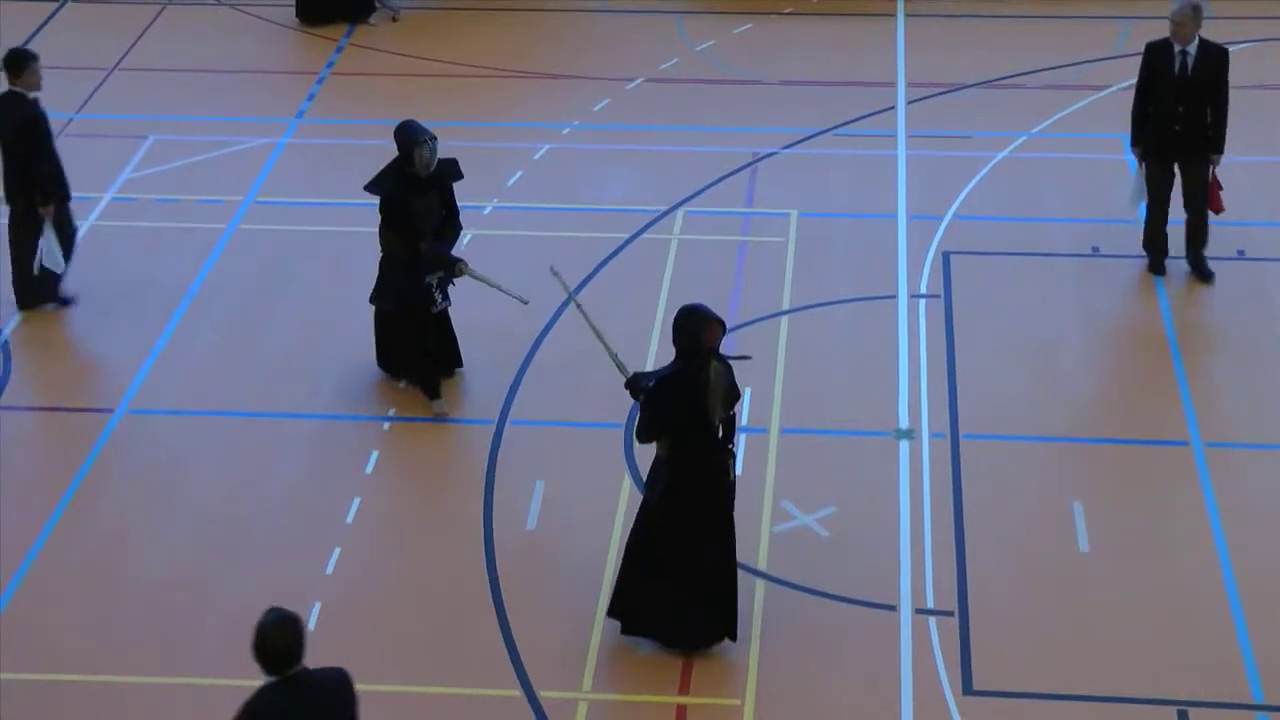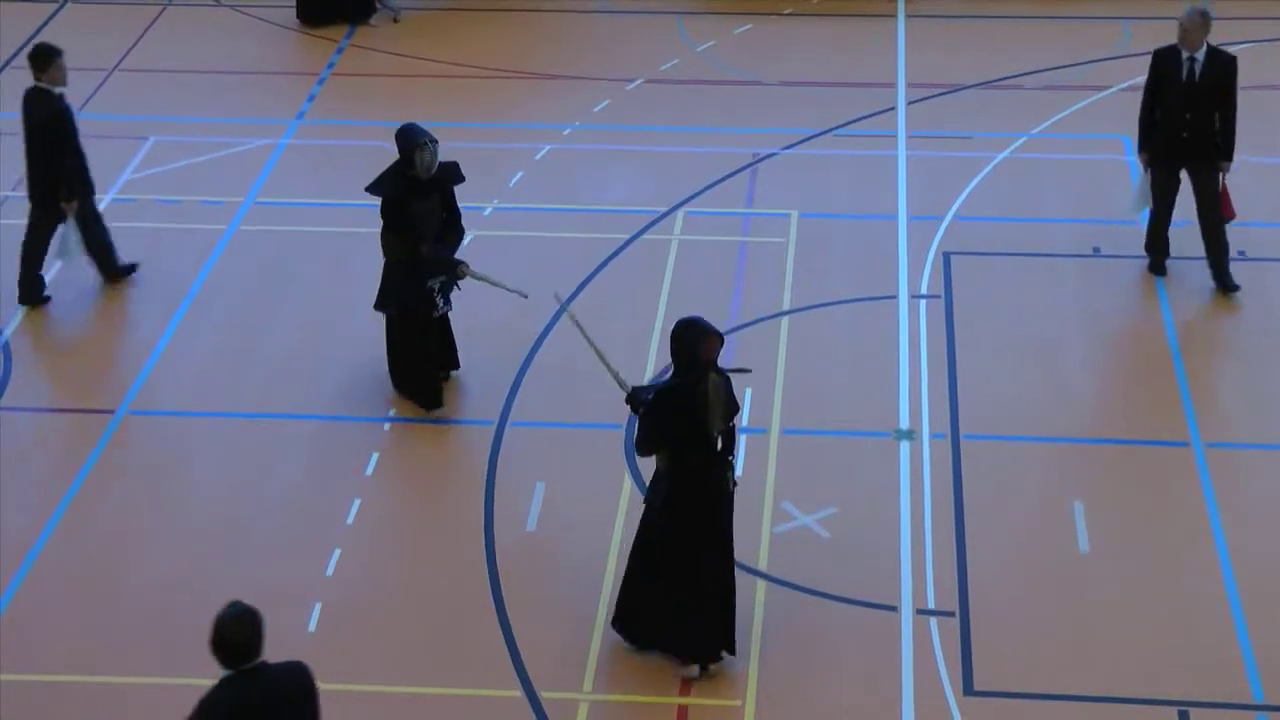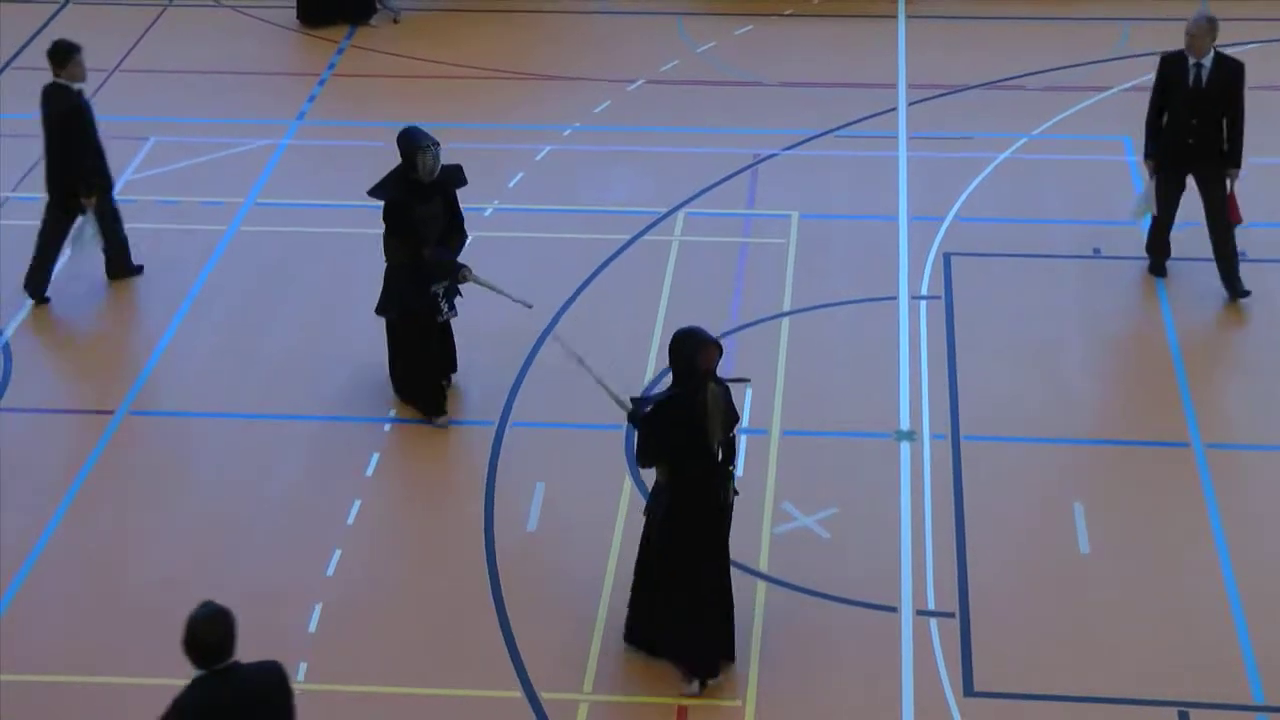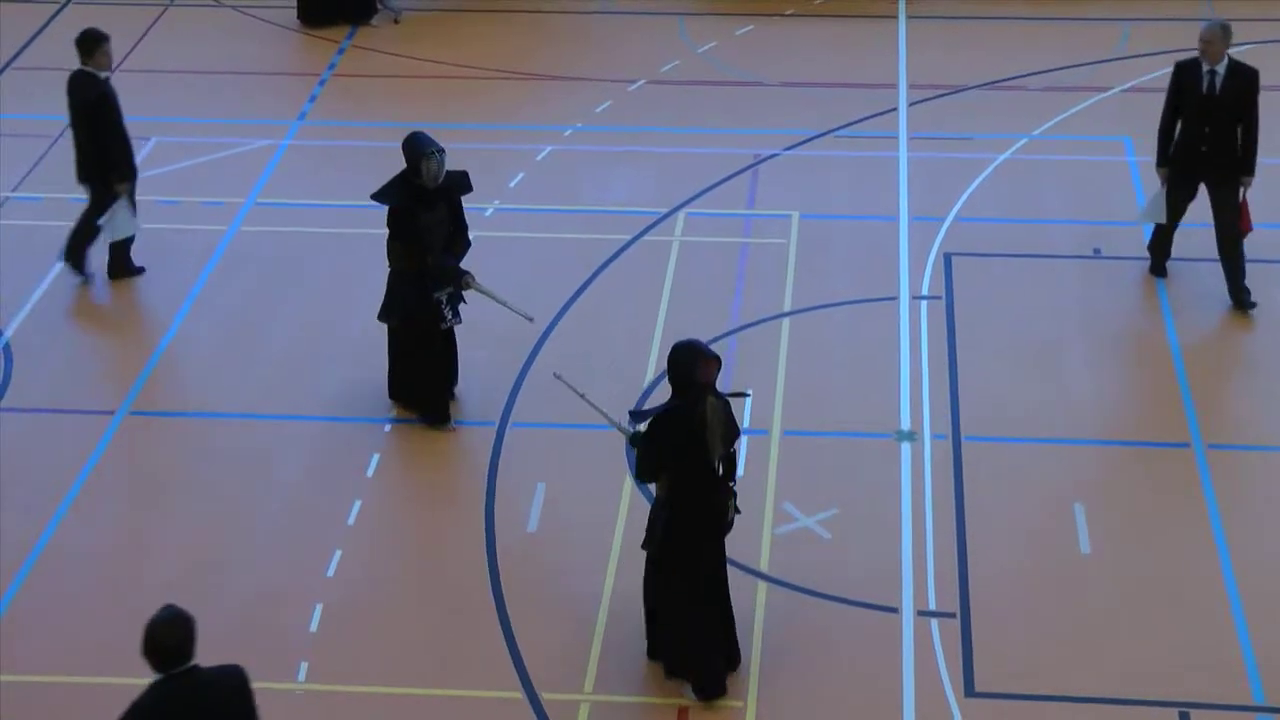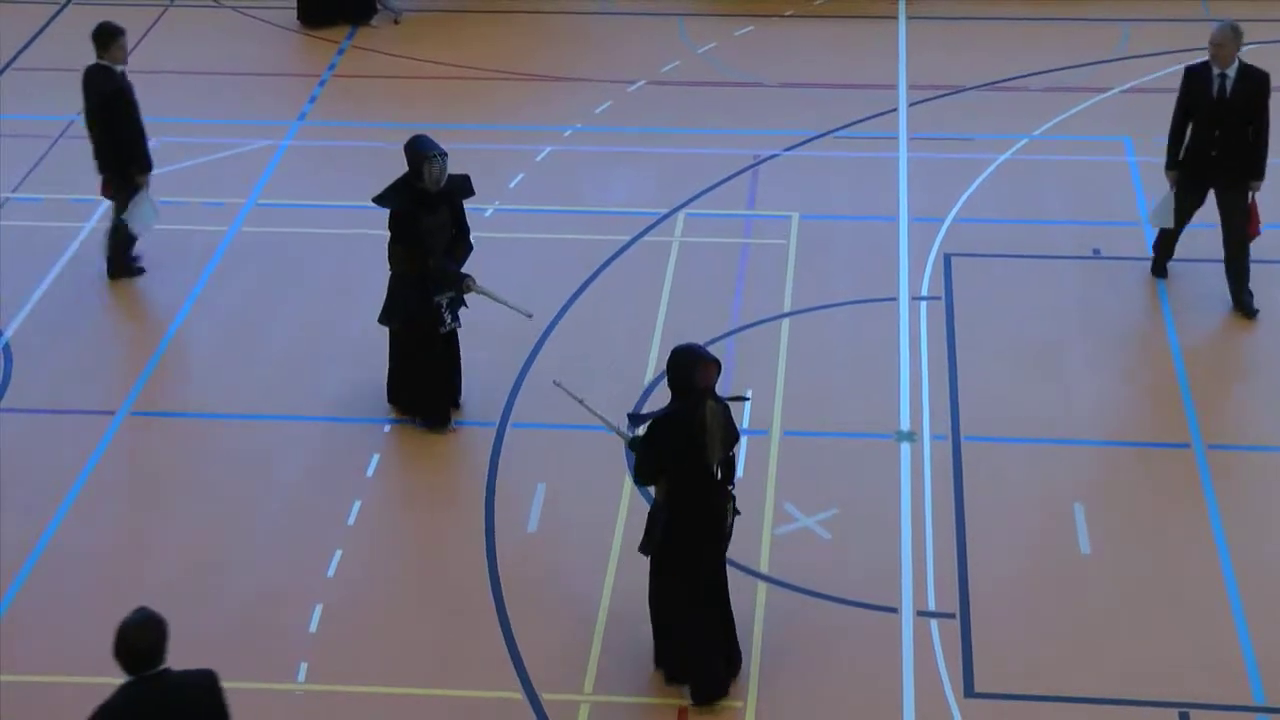
dt=0.1s
person 1, frame 1
left shoulder: (669, 383)
right shoulder: (720, 371)
left elbow: (646, 433)
left wrist: (644, 396)
left hip: (682, 476)
right hip: (717, 472)
left knee: (672, 550)
right knee: (711, 548)
left ankle: (691, 634)
right ankle: (710, 626)
person 1, frame 2
left shoulder: (667, 396)
right shoulder: (719, 384)
left elbow: (645, 446)
left wrist: (643, 410)
left hip: (681, 489)
right hip: (716, 484)
left knee: (673, 563)
right knee: (710, 560)
left ankle: (696, 650)
right ankle: (710, 642)
person 1, frame 3
left shoulder: (667, 407)
right shoulder: (719, 394)
left elbow: (645, 457)
left wrist: (642, 425)
left hip: (682, 500)
right hip: (716, 494)
left knee: (680, 576)
right knee: (709, 570)
left ankle: (700, 665)
right ankle: (713, 653)
person 1, frame 4
left shoulder: (666, 420)
right shoulder: (718, 407)
left elbow: (645, 472)
left wrist: (641, 444)
left hip: (682, 513)
right hip: (717, 506)
left knee: (685, 589)
right knee: (706, 581)
left ankle: (706, 678)
right ankle: (719, 658)
person 1, frame 5
left shoulder: (666, 424)
right shoulder: (718, 410)
left elbow: (644, 475)
left wrist: (641, 447)
left hip: (681, 518)
right hip: (716, 511)
left knee: (684, 596)
right knee: (708, 588)
left ankle: (705, 679)
right ankle: (718, 664)
person 2, frame 1
left shoulder: (439, 176)
right shoulder: (394, 191)
left elbow: (452, 220)
right elbow: (412, 239)
left wrist: (442, 252)
right wrist: (449, 262)
left hip: (432, 261)
right hip: (403, 266)
left knee: (434, 315)
right knee: (410, 323)
left ankle: (437, 367)
right ankle: (428, 388)
person 2, frame 2
left shoulder: (441, 180)
right shoulder: (395, 194)
left elbow: (454, 223)
right elbow: (413, 242)
left wrist: (444, 256)
right wrist: (450, 264)
left hip: (434, 265)
right hip: (405, 269)
left knee: (435, 319)
right knee: (414, 329)
left ankle: (436, 369)
right ankle: (428, 395)
person 2, frame 3
left shoulder: (443, 183)
right shoulder: (398, 197)
left elbow: (457, 227)
right elbow: (415, 246)
left wrist: (446, 258)
right wrist: (454, 267)
left hip: (437, 269)
right hip: (407, 275)
left knee: (438, 329)
right knee: (416, 337)
left ankle: (438, 376)
right ankle: (430, 402)
person 2, frame 4
left shoulder: (448, 189)
right shoulder: (402, 203)
left elbow: (461, 234)
right elbow: (418, 252)
left wrist: (451, 266)
right wrist: (457, 273)
left hip: (440, 275)
right hip: (411, 281)
left knee: (442, 335)
right knee: (417, 343)
left ankle: (440, 388)
right ankle: (432, 409)
person 2, frame 5
left shoulder: (450, 192)
right shoulder: (404, 205)
left elbow: (463, 238)
right elbow: (419, 255)
left wrist: (451, 269)
right wrist: (457, 277)
left hip: (442, 280)
right hip: (412, 285)
left knee: (445, 343)
right knee: (418, 348)
left ankle: (441, 400)
right ankle: (430, 410)
person 3, frame 1
left shoulder: (1216, 56)
right shoulder: (1154, 51)
left elbow: (1220, 104)
right elbow: (1141, 98)
left wrist: (1217, 147)
right wrist: (1137, 141)
left hip: (1197, 143)
right hip: (1159, 141)
left knee: (1198, 205)
right knee: (1157, 203)
left ankle: (1197, 259)
right ankle: (1155, 254)
person 3, frame 2
left shoulder: (1224, 63)
right shoulder: (1162, 57)
left elbow: (1228, 112)
right elbow: (1149, 104)
left wrist: (1226, 154)
right wrist: (1144, 147)
left hip: (1204, 149)
right hip: (1166, 147)
left knee: (1211, 213)
right knee: (1161, 208)
left ankle: (1221, 273)
right ankle: (1157, 255)
person 3, frame 3
left shoulder: (1232, 69)
right shoulder: (1170, 63)
left elbow: (1236, 118)
right elbow: (1156, 110)
left wrist: (1234, 161)
right wrist: (1150, 153)
left hip: (1211, 157)
right hip: (1172, 152)
left knee: (1220, 221)
right knee: (1163, 210)
left ankle: (1232, 282)
right ankle: (1157, 257)
person 3, frame 4
left shoulder: (1246, 76)
right shoulder: (1183, 70)
left elbow: (1250, 126)
right elbow: (1169, 118)
left wrist: (1248, 169)
right wrist: (1162, 160)
left hip: (1224, 164)
right hip: (1185, 160)
left knee: (1230, 229)
right knee: (1171, 215)
left ankle: (1238, 291)
right ankle: (1158, 257)
person 3, frame 5
left shoulder: (1257, 80)
right shoulder: (1194, 74)
left elbow: (1261, 129)
right elbow: (1179, 121)
left wrist: (1257, 173)
right wrist: (1172, 164)
left hip: (1235, 170)
right hip: (1195, 164)
left knee: (1237, 235)
right knee: (1179, 217)
left ankle: (1241, 295)
right ankle: (1161, 255)
person 4, frame 1
right shoulder: (30, 113)
right elbow: (40, 159)
right wrist: (47, 199)
right hip: (35, 190)
left knee: (24, 243)
right knee: (63, 236)
left ankle: (28, 293)
right ankle: (50, 289)
person 4, frame 2
left shoulder: (31, 97)
right shoulder: (55, 109)
right elbow: (65, 155)
right wrist: (70, 195)
left hip: (41, 186)
right hip: (64, 185)
left knee: (39, 235)
right knee: (91, 227)
left ankle: (31, 290)
right ankle: (111, 269)
person 4, frame 3
left shoulder: (51, 93)
right shoulder: (72, 103)
right elbow: (86, 150)
right wrist: (90, 190)
left hip: (58, 179)
right hip: (81, 180)
left knee: (54, 230)
right knee: (108, 222)
left ankle: (36, 283)
right ankle: (120, 267)
person 4, frame 4
left shoulder: (76, 81)
right shoulder: (101, 93)
right elbow: (113, 138)
right wrist: (122, 177)
left hip: (89, 165)
right hip: (108, 169)
left knee: (98, 210)
left ankle: (75, 252)
right ankle: (120, 265)
person 4, frame 5
left shoulder: (91, 74)
right shoulder: (117, 86)
right elbow: (131, 129)
right wrist: (141, 168)
left hip: (107, 157)
right hip: (125, 160)
left knee: (123, 204)
right knee: (131, 209)
left ankle: (120, 257)
right ankle: (119, 264)
